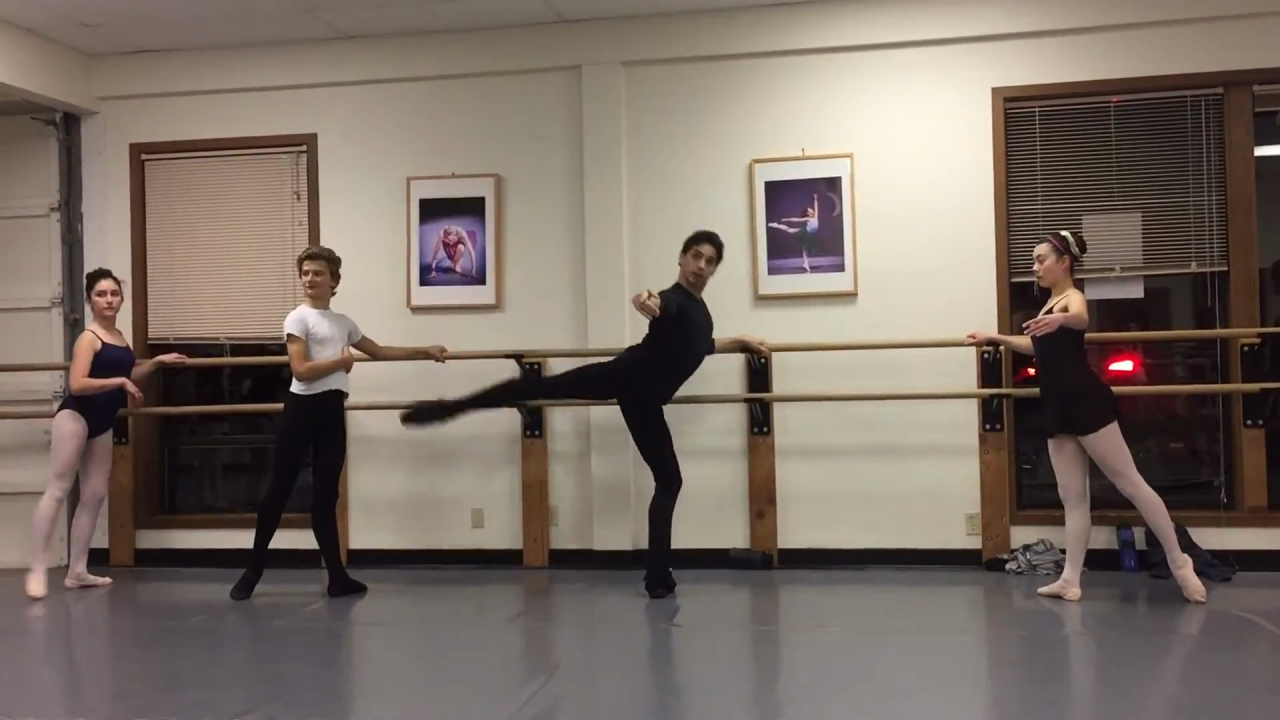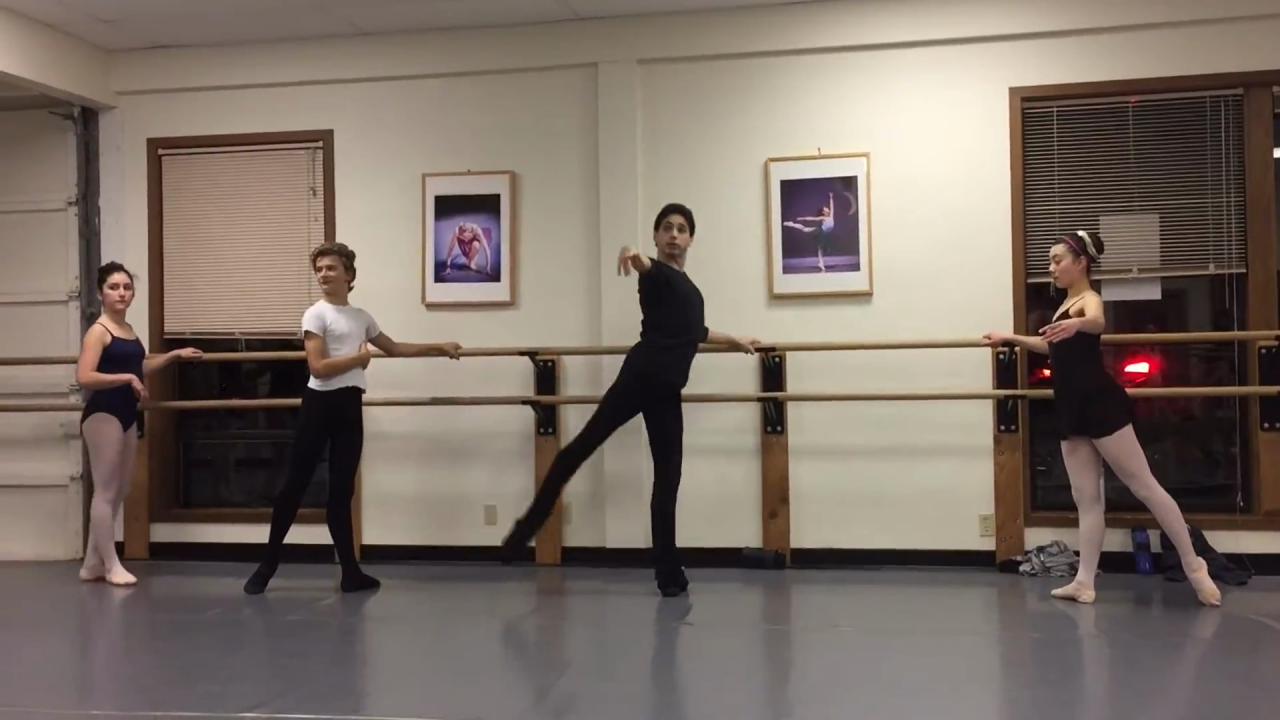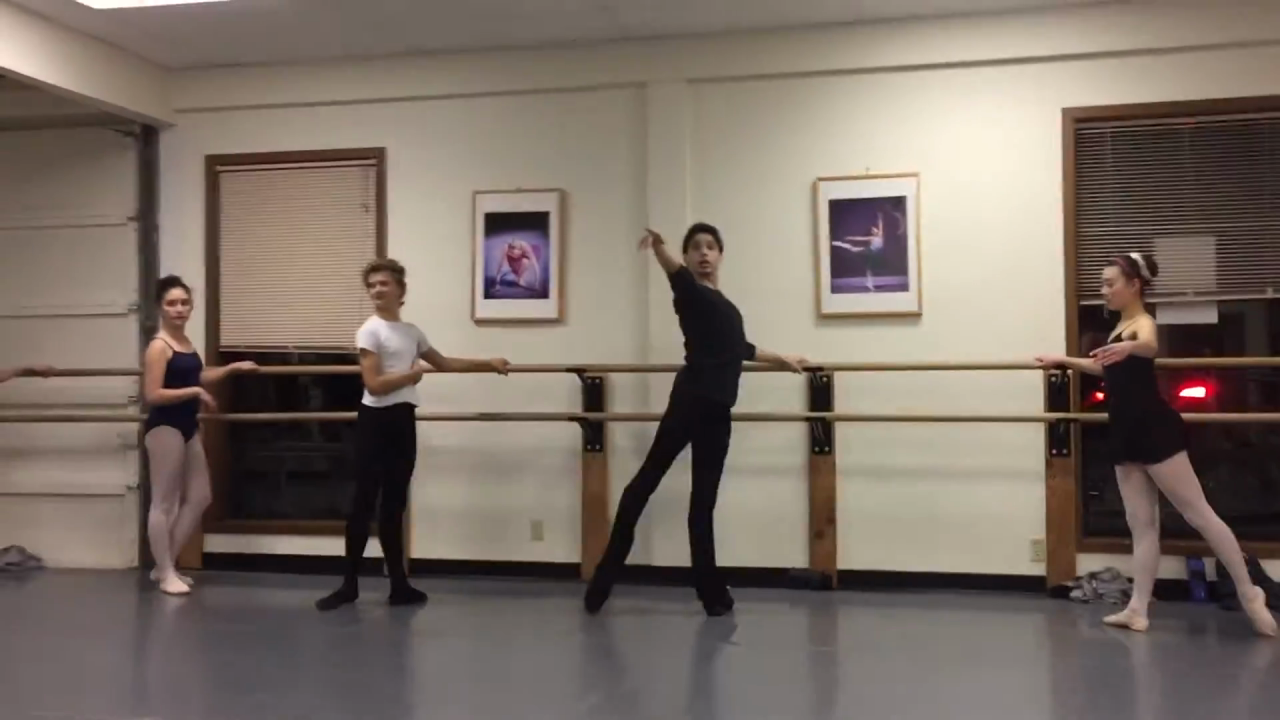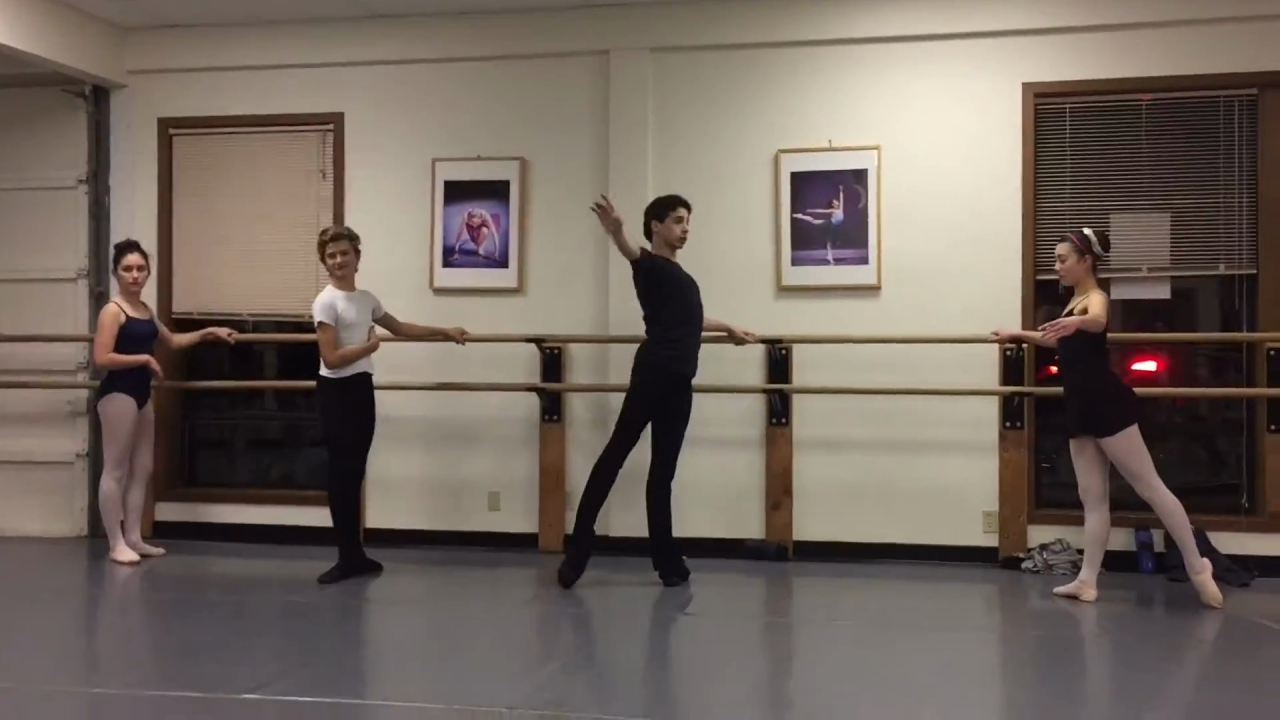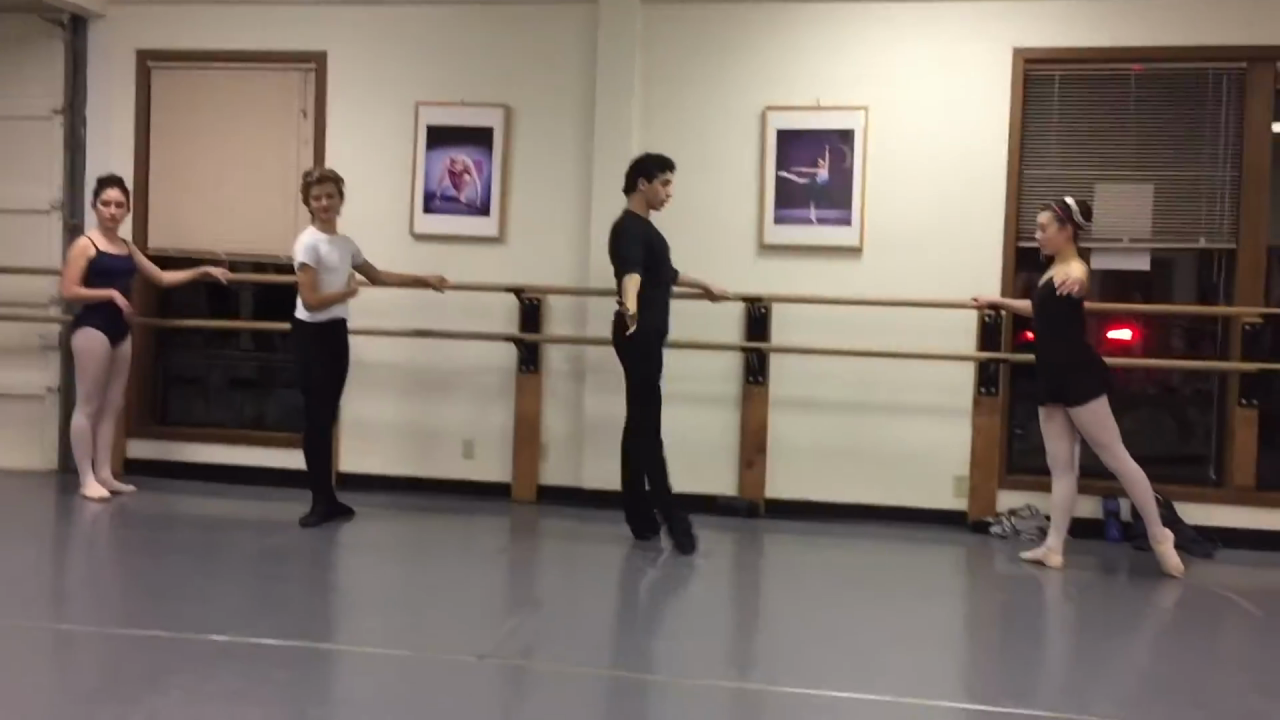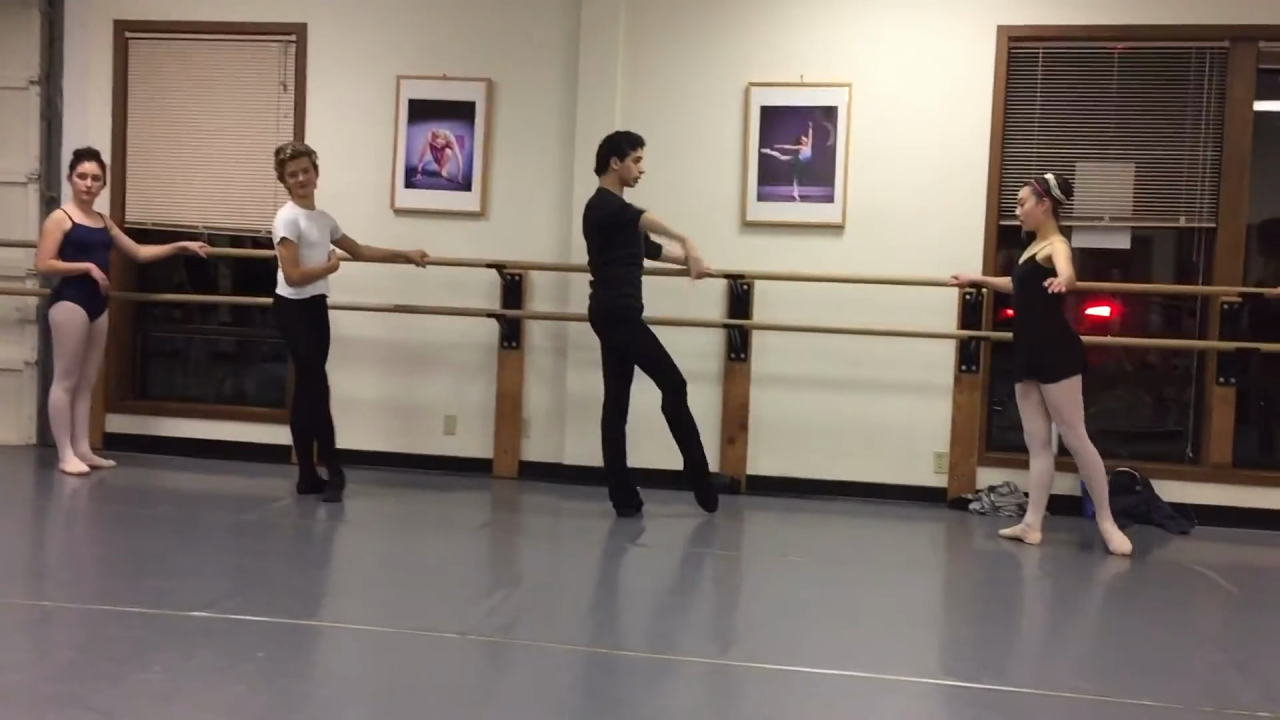
dt=0.3s
person 1, frame 1
left shoulder: (700, 311)
right shoulder: (675, 297)
right elbow: (654, 305)
left wrist: (737, 341)
right wrist: (649, 303)
left hip: (645, 399)
right hip: (626, 374)
left knee: (669, 481)
right knee: (536, 388)
left ankle: (657, 575)
right ankle: (451, 407)
person 1, frame 2
left shoulder: (685, 285)
right shoulder: (657, 275)
right elbow: (649, 269)
left wrist: (733, 340)
right wrist: (636, 258)
left hip: (667, 390)
right hip: (642, 374)
left knee: (668, 477)
right knee: (585, 443)
left ankle: (668, 572)
right ankle: (529, 523)
person 1, frame 3
left shoulder: (722, 303)
right shoulder: (689, 291)
left elbow: (737, 348)
right elbow: (675, 272)
left wrist: (779, 358)
right wrist: (661, 252)
left hip: (717, 410)
right hip: (692, 399)
left knee: (704, 498)
right knee: (649, 475)
left ankle: (711, 590)
right ankle: (608, 569)
person 1, frame 4
left shoulder: (676, 273)
right shoulder: (651, 266)
right elbow: (634, 254)
left wrist: (727, 327)
right wrist: (616, 232)
left hip: (678, 382)
right hip: (654, 373)
left knee: (663, 470)
right knee: (616, 452)
left ankle: (666, 560)
right ankle: (579, 546)
person 1, frame 5
left shoulder: (645, 229)
right shoulder: (628, 229)
left elbow: (662, 272)
right elbow: (631, 271)
left wrist: (703, 285)
right wrist: (628, 304)
left hip: (647, 336)
right hip: (639, 334)
left knee: (641, 422)
right knee: (646, 420)
left ankle: (643, 517)
right ankle: (670, 515)
person 1, frame 6
left shoulder: (613, 206)
right shoulder: (604, 206)
left elbow: (646, 245)
right elbow: (641, 219)
left wrist: (682, 258)
right wrist: (684, 240)
left hip: (617, 313)
right hip: (616, 313)
left knee: (617, 401)
right knee: (673, 384)
left ankle: (624, 494)
right ankle: (698, 476)
person 2, frame 1
left shoulder: (1072, 297)
right shoulder: (1051, 303)
left elbow: (1081, 319)
right elbow: (1036, 345)
left wrist: (1060, 319)
right wrist: (993, 337)
left hip: (1086, 402)
right hip: (1059, 408)
left knee: (1131, 483)
right knee: (1072, 497)
left ankle: (1179, 562)
right ankle: (1070, 580)
person 2, frame 2
left shoulder: (1089, 299)
right shoulder: (1066, 304)
left elbow: (1098, 322)
right elbow: (1051, 345)
left wrist: (1077, 324)
right wrist: (1009, 338)
left hip: (1100, 405)
right hip: (1073, 410)
left knee: (1144, 486)
right knee: (1086, 499)
left ankle: (1193, 565)
right ankle: (1084, 582)
person 2, frame 3
left shoulder: (1142, 322)
right shoulder: (1121, 326)
left elbow: (1149, 346)
right elbow: (1105, 367)
left wrist: (1128, 347)
right wrist: (1062, 360)
left hip: (1154, 430)
right hip: (1128, 434)
left knee: (1199, 514)
right knee: (1141, 526)
left ankle: (1249, 594)
right ankle: (1138, 610)
person 2, frame 4
left shoulder: (1095, 299)
right shoulder: (1075, 301)
left elbow: (1098, 322)
right elbow: (1061, 341)
left wrist: (1077, 322)
right wrist: (1018, 334)
left hip: (1107, 405)
right hip: (1081, 409)
left knee: (1149, 487)
right knee: (1092, 499)
left ankle: (1197, 566)
right ankle: (1087, 581)
person 2, frame 5
left shoulder: (1073, 267)
right shoulder: (1052, 271)
left elbow: (1078, 283)
left wrist: (1074, 284)
right wrist: (996, 301)
left hip: (1079, 375)
right hip: (1053, 377)
left knee: (1115, 458)
right knee: (1060, 466)
left ankle: (1159, 537)
right ankle: (1053, 546)
person 2, frame 6
left shoulder: (1056, 245)
right shoulder: (1033, 247)
left elbow: (1067, 271)
left wrist: (1063, 279)
right wrist: (976, 279)
left hip: (1055, 351)
right hip: (1029, 353)
left knee: (1075, 438)
right knee: (1037, 443)
left ankle: (1106, 520)
right ankle: (1032, 523)
person 3, frame 1
left shoulder: (343, 321)
right shoulder: (298, 318)
left elbow: (379, 351)
right elbow: (301, 370)
left wrist: (424, 351)
right wrist: (341, 361)
left hip: (332, 409)
right hip: (302, 407)
left knee: (326, 495)
right knee: (280, 488)
left ankle: (337, 576)
right ankle: (253, 570)
person 3, frame 2
left shoulder: (361, 316)
right shoulder: (316, 314)
left elbow: (395, 348)
right elbow: (318, 367)
left wrist: (438, 348)
right wrist: (358, 358)
left hip: (350, 405)
right hip: (320, 403)
left knee: (342, 491)
right knee: (297, 483)
left ankle: (351, 571)
right ankle: (268, 563)
person 3, frame 3
left shoulder: (411, 331)
right shoulder: (369, 331)
left elbow: (443, 362)
right elbow: (375, 384)
left wrist: (487, 363)
right wrist: (412, 375)
left hip: (403, 419)
right hip: (376, 419)
left knee: (395, 504)
right knee: (364, 501)
left ankle: (399, 584)
right ankle: (350, 582)
person 3, frame 4
left shoulder: (366, 298)
right shoulder: (326, 302)
left elbow: (400, 328)
right elbow: (331, 358)
left wrist: (445, 331)
right wrist: (370, 345)
left hip: (362, 388)
right hip: (336, 391)
left knee: (355, 473)
right knee: (340, 473)
left ankle: (354, 554)
right ankle: (347, 557)
person 3, frame 5
left shoulder: (346, 243)
right shoulder: (308, 243)
left elbow: (379, 276)
right elbow: (311, 300)
left wrist: (424, 280)
right wrist: (349, 291)
left hip: (336, 332)
right hip: (312, 333)
left knee: (326, 417)
right knee: (318, 416)
left ankle: (327, 499)
right ankle: (321, 501)
person 3, frame 6
left shoulder: (323, 218)
right shoulder: (288, 219)
left elbow: (359, 251)
right elbow: (293, 276)
left wrist: (406, 255)
right wrist: (330, 265)
left hip: (315, 307)
right hip: (294, 309)
left knee: (308, 390)
right knee: (316, 388)
left ankle: (309, 475)
right ankle: (333, 471)
person 4, frame 1
left shoulder: (120, 338)
right shoulder: (88, 337)
right elbow: (78, 385)
left wrist: (158, 361)
right wrist: (121, 381)
left hip: (103, 424)
right hip: (77, 416)
left knee: (95, 497)
right knee: (58, 488)
left ankle: (77, 571)
right ankle: (38, 569)
person 4, frame 2
left shoulder: (129, 330)
right shoulder: (98, 331)
right elbow: (84, 377)
left wrist: (174, 355)
right wrist: (127, 378)
left hip: (127, 416)
right hip: (103, 415)
left knee: (118, 493)
right knee: (106, 492)
left ankle: (92, 564)
right ankle: (111, 565)
person 4, frame 3
left shoulder: (186, 342)
right shoulder: (159, 346)
right elbow: (153, 395)
left wrist: (232, 368)
right wrist: (195, 393)
left hip: (187, 427)
right hip: (164, 428)
left knee: (200, 498)
right knee: (163, 502)
left ankle: (165, 565)
right ankle: (166, 574)
person 4, frame 4
left shoulder: (145, 309)
right shoulder: (112, 311)
left elbow: (170, 341)
right elbow: (101, 358)
left wrist: (208, 332)
right wrist: (145, 359)
left hip: (141, 394)
right hip: (118, 394)
left knee: (143, 469)
right knee: (115, 470)
left ankle: (133, 538)
right ankle: (116, 544)
person 4, frame 5
left shoulder: (127, 247)
right shoulder: (84, 245)
left elbow: (162, 278)
right elbow: (68, 290)
left wrist: (202, 272)
right wrist: (110, 293)
left hip: (120, 331)
right hip: (92, 328)
left knee: (111, 406)
right knee: (87, 406)
left ankle: (104, 474)
right ankle: (87, 480)
person 4, frame 6
left shoulder: (104, 221)
right shoulder: (59, 218)
left elbow: (138, 253)
right elbow: (43, 264)
left wrist: (179, 247)
right wrist: (86, 267)
left hip: (98, 304)
right hip: (70, 302)
left knee: (87, 381)
right knee: (66, 380)
left ankle: (82, 449)
right ankle: (66, 455)
